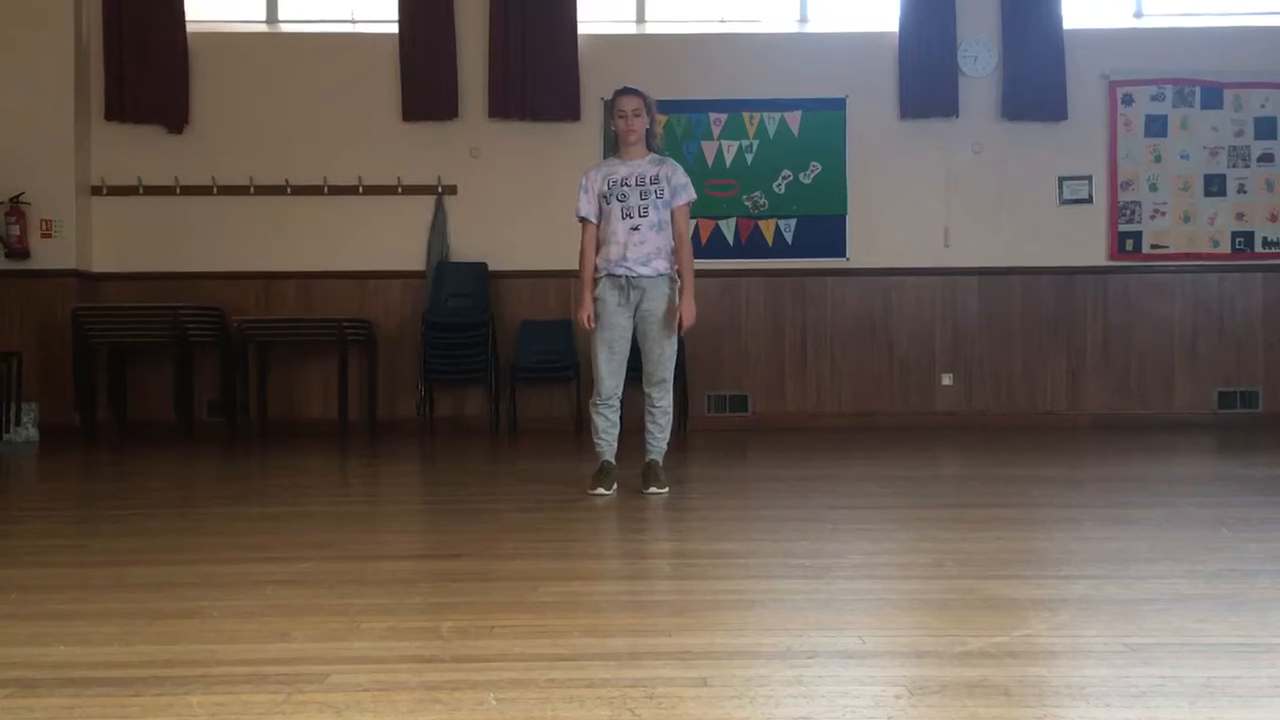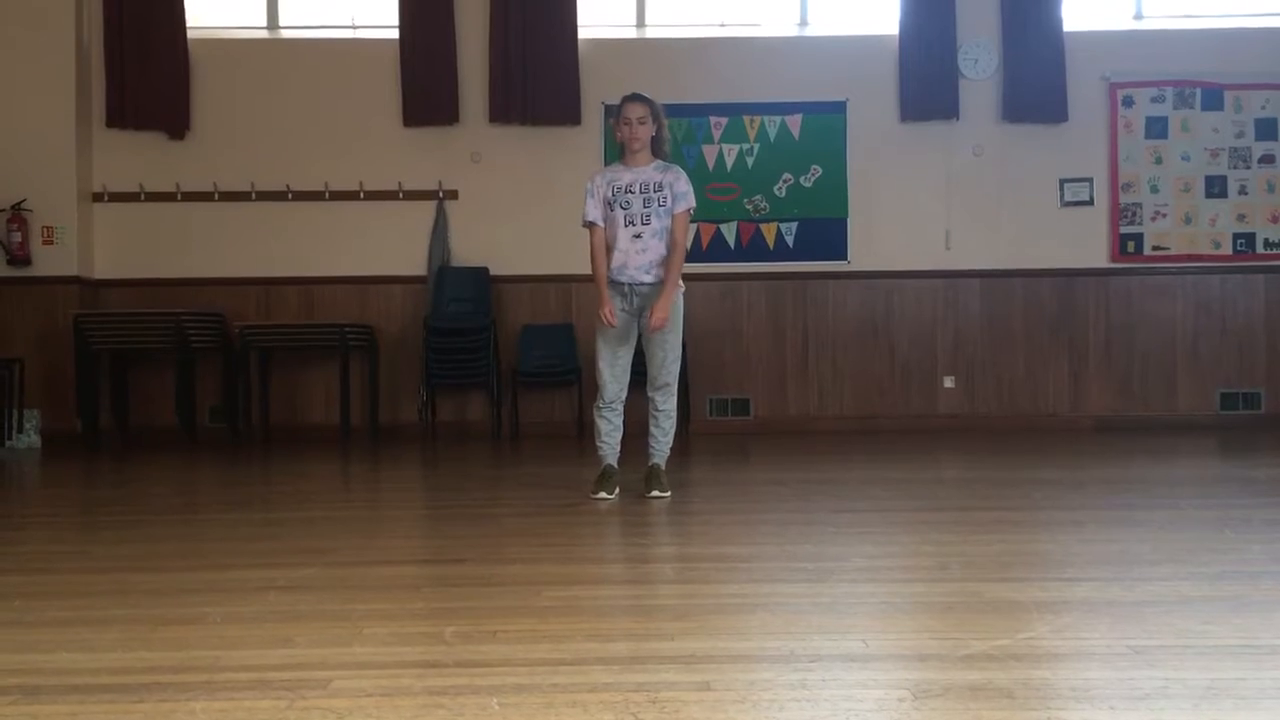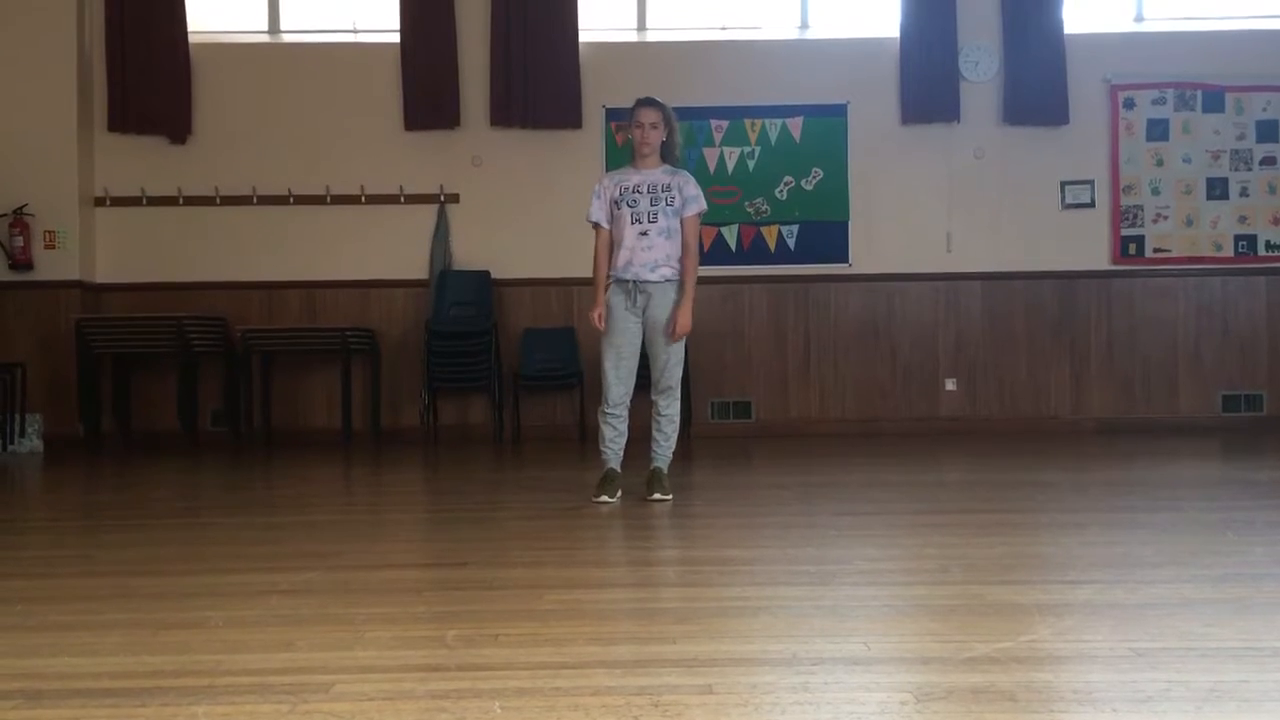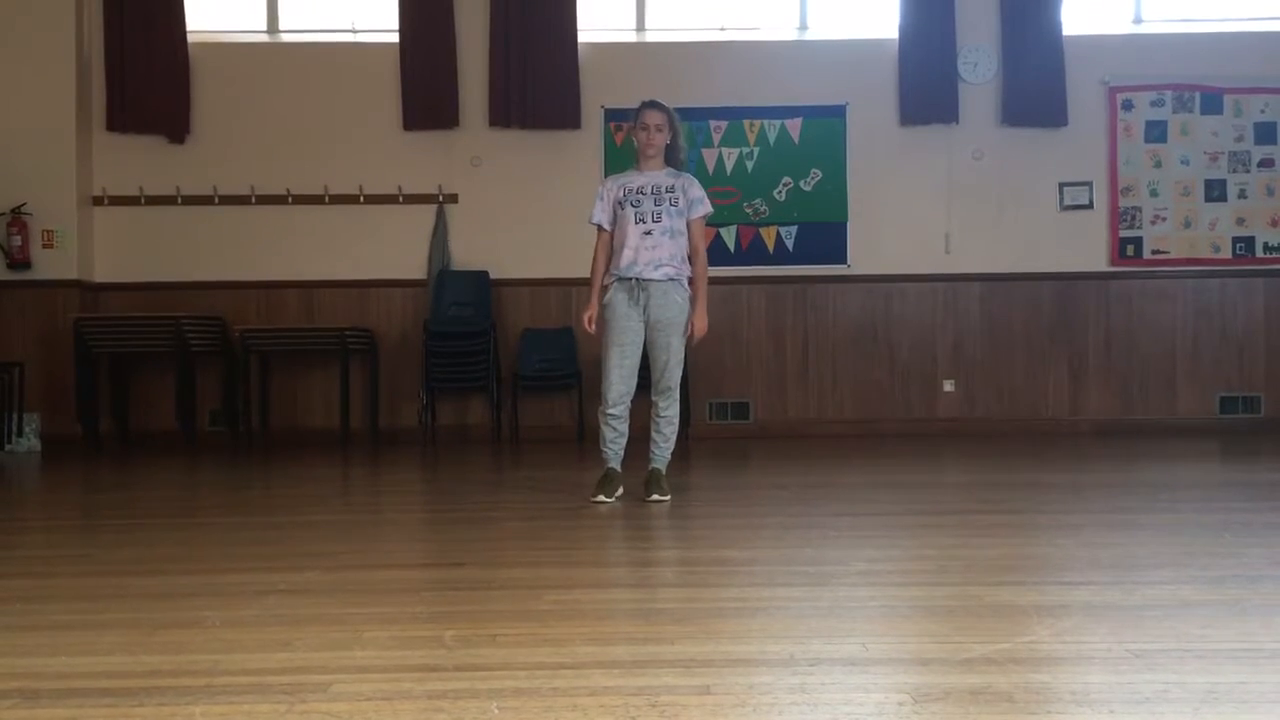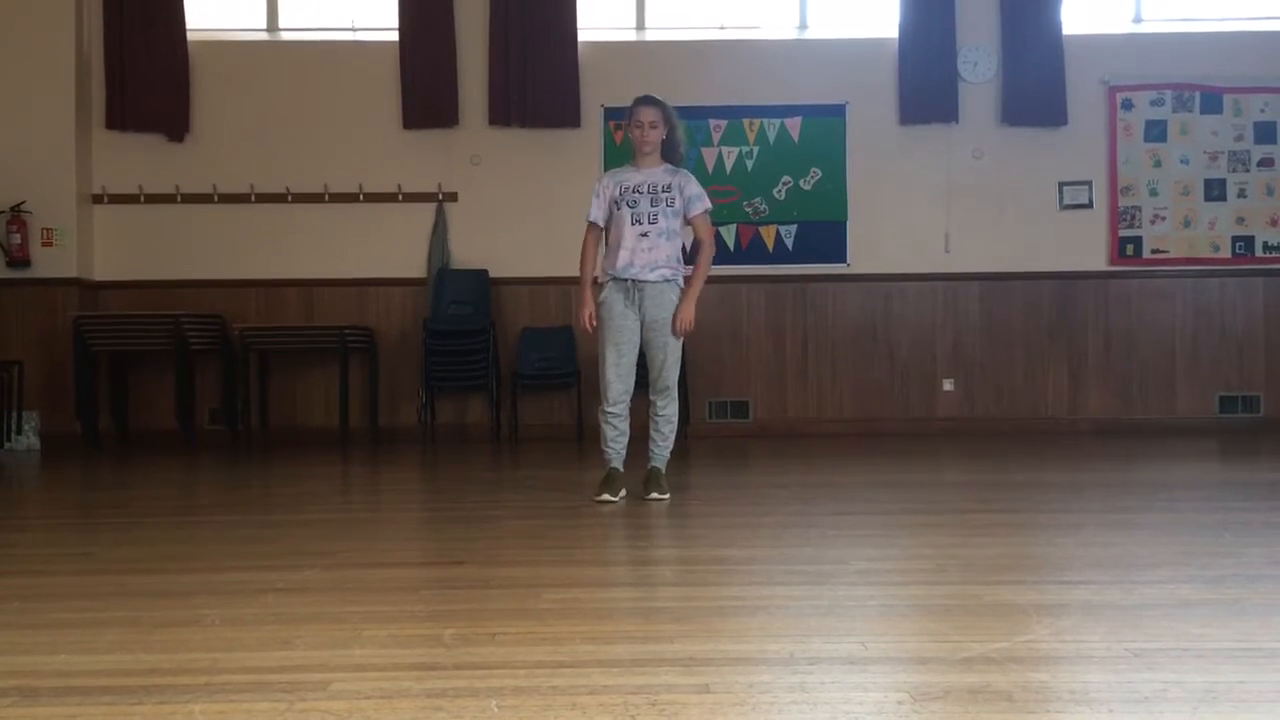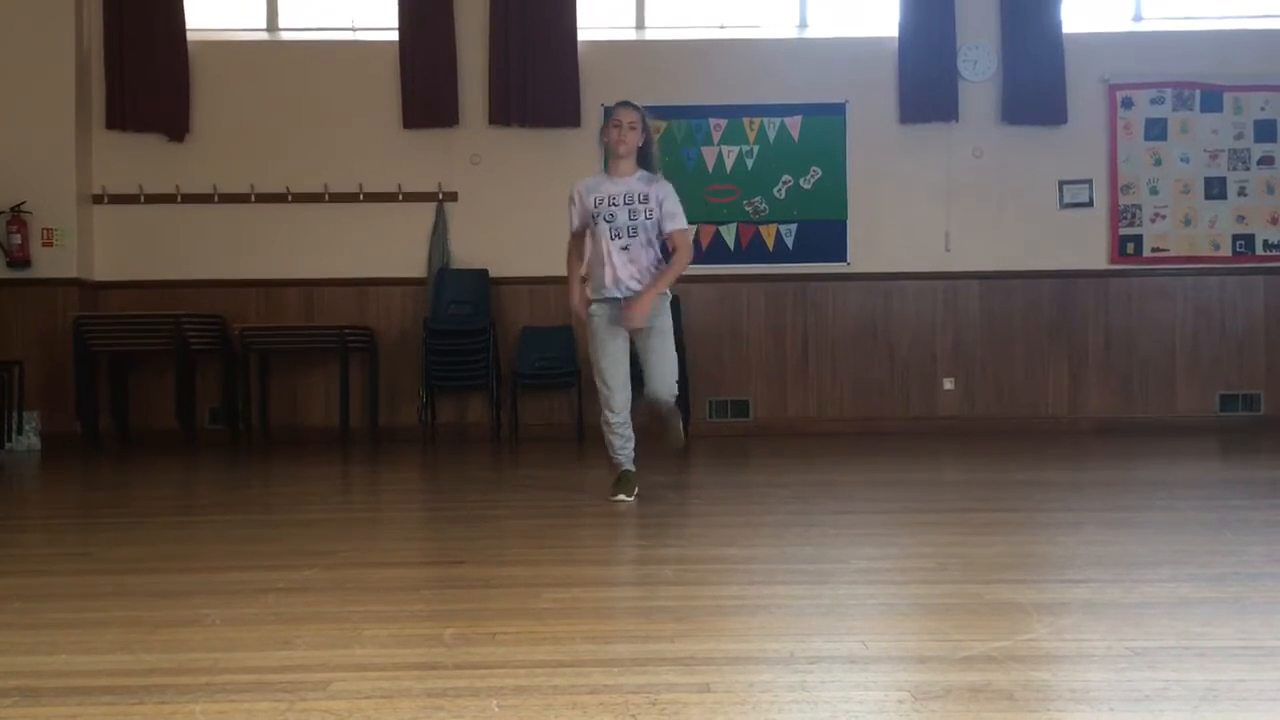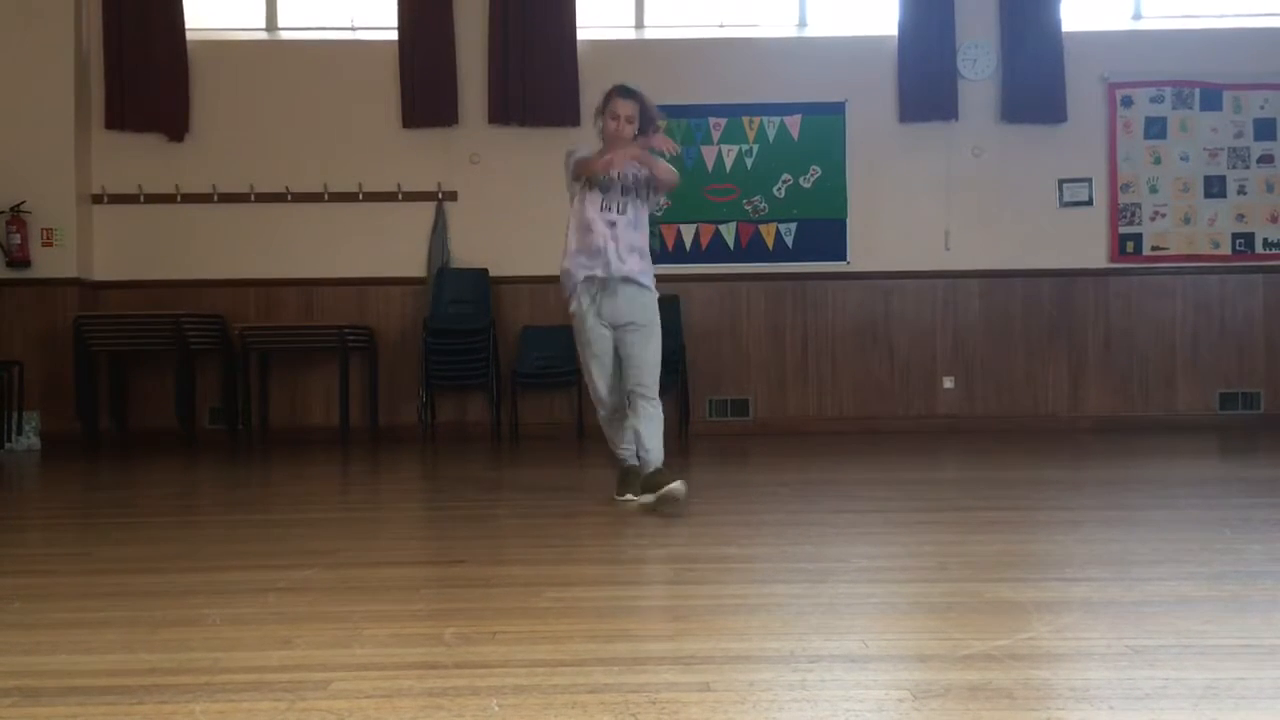
dt=0.4s
person 1, frame 1
left shoulder: (669, 171)
right shoulder: (597, 176)
left elbow: (682, 237)
right elbow: (589, 240)
left wrist: (687, 293)
right wrist: (585, 295)
left hip: (658, 283)
right hip: (612, 285)
left knee: (659, 379)
right knee: (606, 380)
left ankle: (654, 461)
right ankle: (606, 461)
person 1, frame 2
left shoulder: (673, 177)
right shoulder: (602, 181)
left elbow: (679, 243)
right elbow: (598, 245)
left wrist: (665, 297)
right wrist: (604, 297)
left hip: (660, 290)
right hip: (618, 291)
left knee: (663, 383)
right knee: (610, 385)
left ankle: (657, 464)
right ankle: (608, 465)
person 1, frame 3
left shoulder: (682, 182)
right shoulder: (610, 183)
left elbow: (690, 247)
right elbow: (602, 245)
left wrist: (686, 303)
right wrist: (599, 298)
left hip: (667, 291)
right hip: (621, 292)
left knee: (667, 386)
right knee: (614, 386)
left ankle: (659, 468)
right ankle: (611, 468)
person 1, frame 4
left shoulder: (686, 185)
right shoulder: (614, 186)
left elbow: (698, 250)
right elbow: (602, 247)
left wrist: (700, 306)
right wrist: (593, 299)
left hip: (670, 291)
right hip: (623, 291)
left knee: (667, 386)
right knee: (615, 386)
left ankle: (658, 468)
right ankle: (612, 467)
person 1, frame 5
left shoulder: (683, 181)
right shoulder: (610, 182)
left elbow: (706, 243)
right elbow: (593, 239)
left wrist: (690, 299)
right wrist: (586, 293)
left hip: (665, 290)
right hip: (618, 291)
left knee: (664, 386)
right knee: (614, 385)
left ankle: (657, 468)
right ankle: (614, 468)
person 1, frame 6
left shoulder: (659, 189)
right shoulder: (586, 190)
left elbow: (683, 250)
right elbow: (577, 241)
left wrist: (650, 295)
right wrist: (574, 282)
left hip: (651, 302)
right hip: (604, 304)
left knee: (662, 389)
right knee: (614, 397)
left ankle: (665, 409)
right ankle: (624, 469)
person 1, frame 7
left shoulder: (647, 171)
right shoulder: (583, 160)
left elbow: (672, 179)
right elbow: (590, 167)
left wrist: (644, 156)
right wrist: (625, 151)
left hip: (635, 287)
right hip: (588, 288)
left knee: (645, 386)
right knee: (606, 392)
left ankle: (655, 472)
right ankle: (628, 464)
